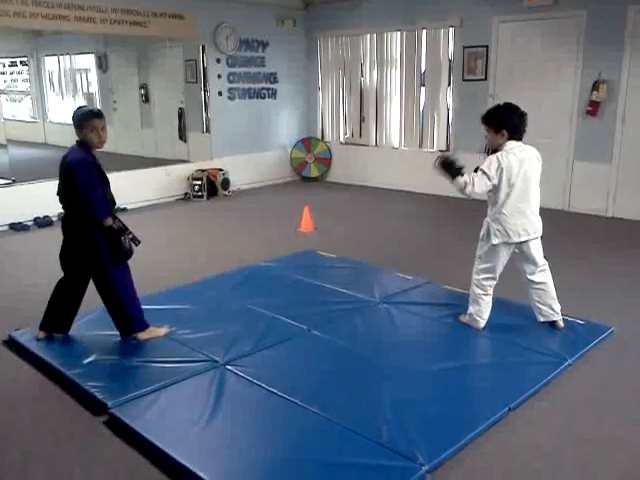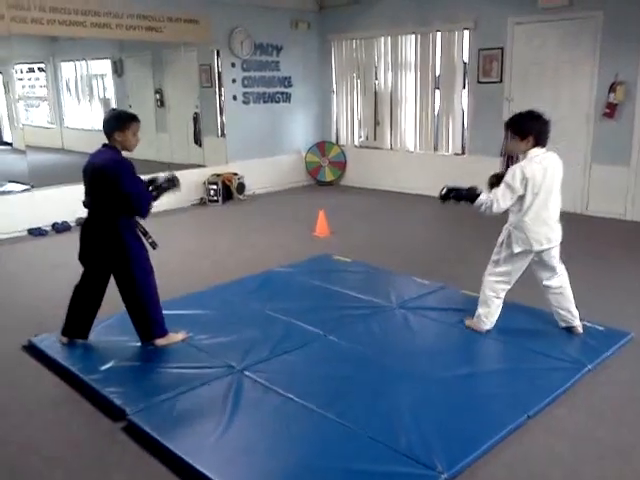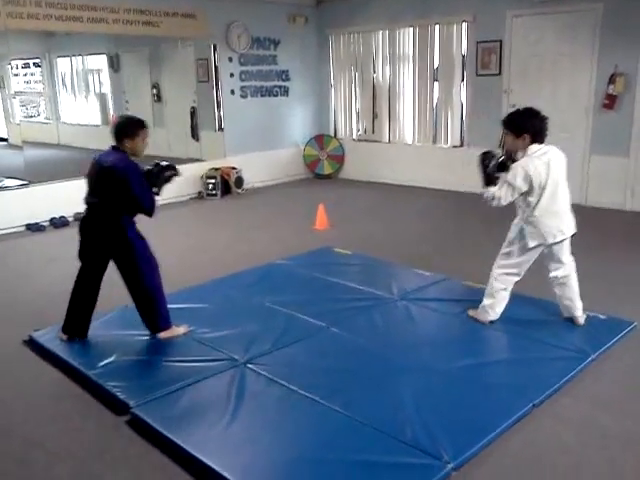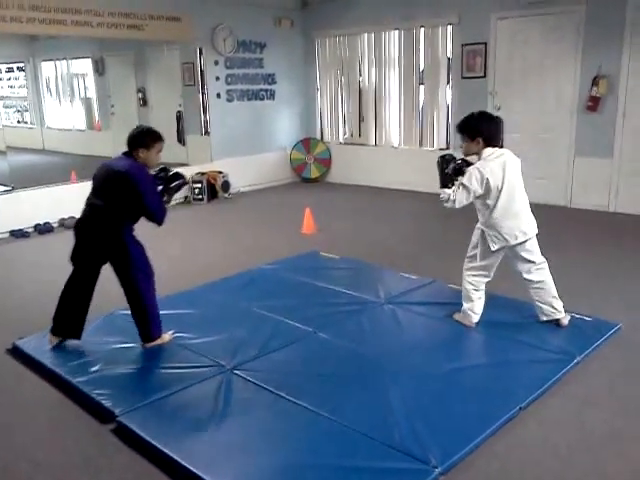
dt=0.7s
person 1, frame 1
left shoulder: (72, 156)
right shoulder: (83, 161)
right elbow: (94, 204)
right wrist: (112, 228)
left hip: (76, 228)
right hip: (90, 231)
left knee: (74, 278)
right knee: (116, 277)
left ankle: (49, 327)
right ankle: (138, 327)
person 1, frame 2
left shoulder: (95, 159)
right shoulder: (120, 164)
right elbow: (141, 206)
left wrist: (145, 187)
right wrist: (152, 190)
left hip: (94, 229)
right hip: (117, 232)
left knee: (92, 280)
right knee: (139, 280)
left ankle: (70, 332)
right ankle: (157, 334)
person 1, frame 3
left shoulder: (101, 160)
right shoulder: (127, 166)
right elbow: (146, 205)
left wrist: (144, 181)
right wrist: (153, 185)
left hip: (92, 225)
right hip: (116, 228)
left knee: (88, 277)
right knee: (145, 273)
left ankle: (71, 329)
right ankle: (161, 326)
person 1, frame 4
left shoulder: (109, 166)
right shoulder: (139, 174)
right elbow: (157, 216)
left wrist: (153, 187)
right wrist: (164, 194)
left hip: (88, 227)
right hip: (114, 233)
left knee: (81, 279)
right knee: (140, 279)
left ankle: (59, 332)
right ankle: (152, 335)
person 2, frame 1
left shoulder: (497, 161)
right shoulder: (533, 155)
left elbow: (472, 188)
left wrist: (455, 172)
left hip: (502, 228)
right hip: (529, 226)
left knee: (484, 273)
right knee: (538, 271)
left ankle: (476, 317)
right ankle: (553, 316)
person 2, frame 2
left shoulder: (521, 170)
right shoulder: (555, 161)
left elbow: (495, 204)
left wrist: (467, 195)
right wrist: (504, 184)
left hip: (522, 236)
right hip: (548, 234)
left knee: (497, 277)
right knee: (555, 278)
left ankle: (482, 321)
right ankle: (572, 322)
person 2, frame 3
left shoulder: (523, 167)
right shoulder: (557, 155)
left elbow: (498, 198)
left hip: (532, 230)
right hip: (560, 225)
left knee: (505, 269)
right knee: (563, 269)
left ankle: (487, 312)
right ankle: (575, 313)
person 2, frame 4
left shoulder: (478, 171)
right shoulder: (510, 157)
left elbow: (454, 200)
left hip: (495, 232)
right hip: (522, 227)
left knee: (474, 270)
right knee: (536, 270)
left ankle: (469, 315)
right ankle: (557, 314)
